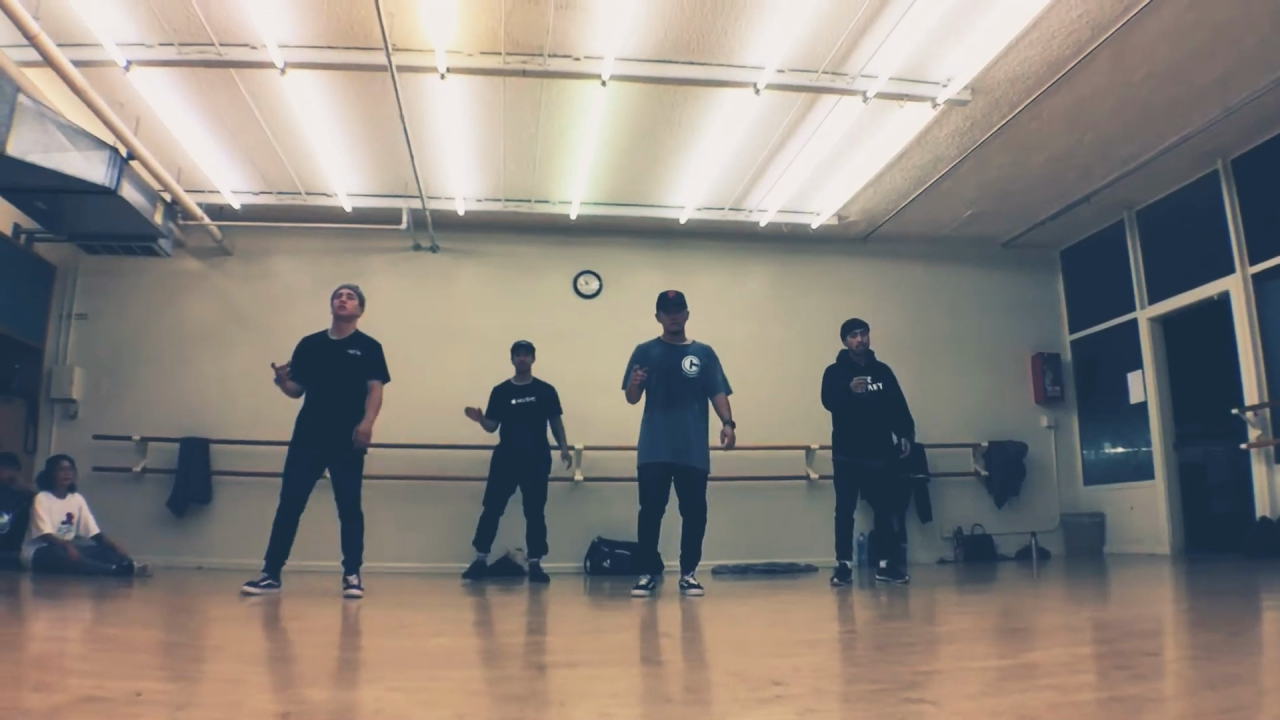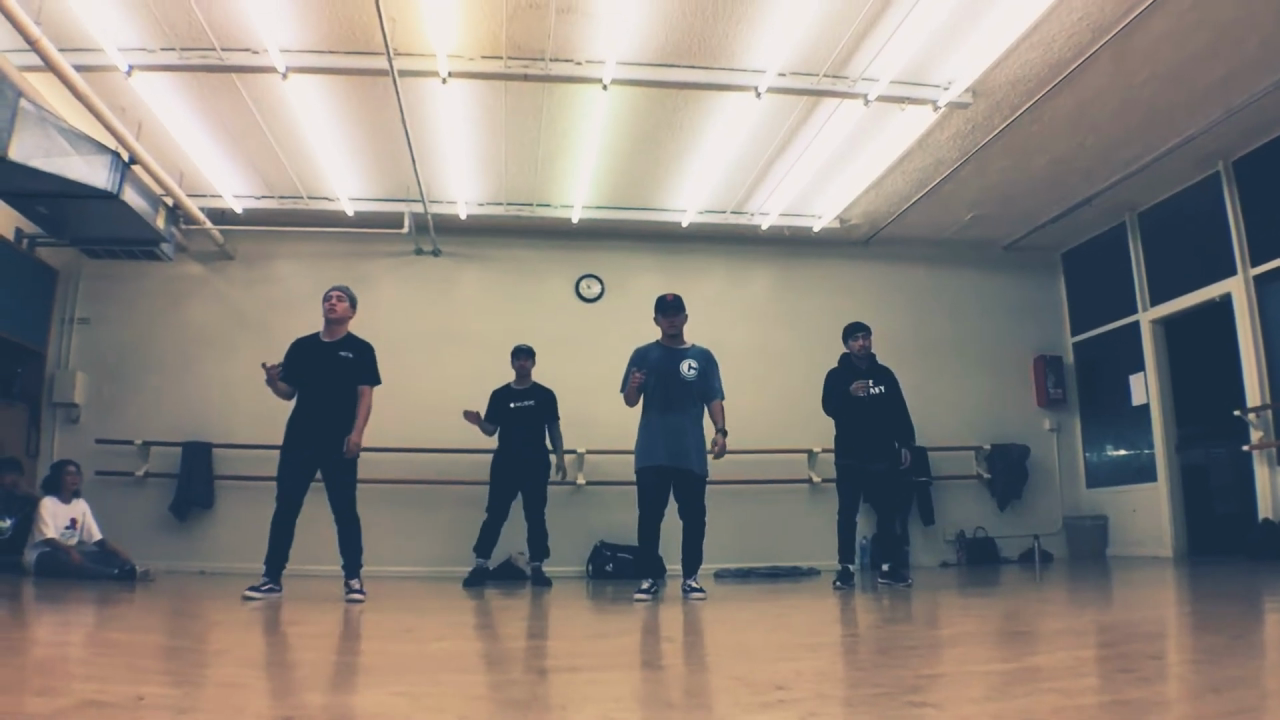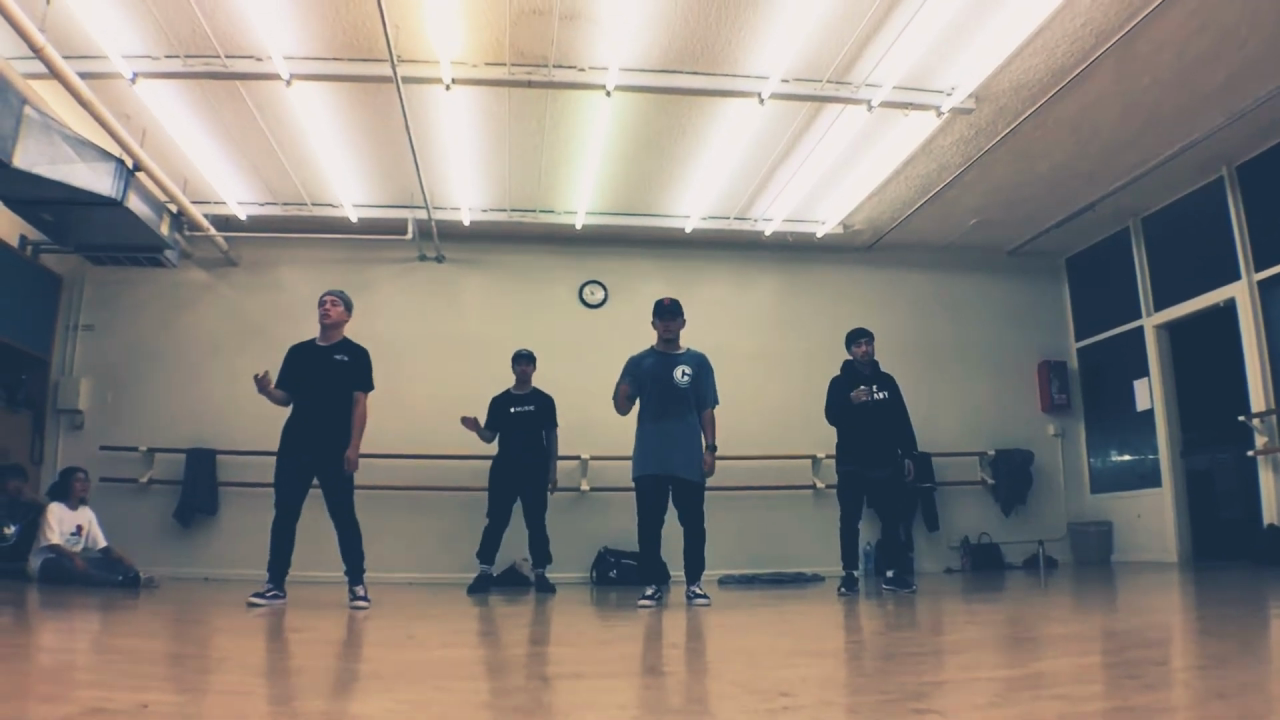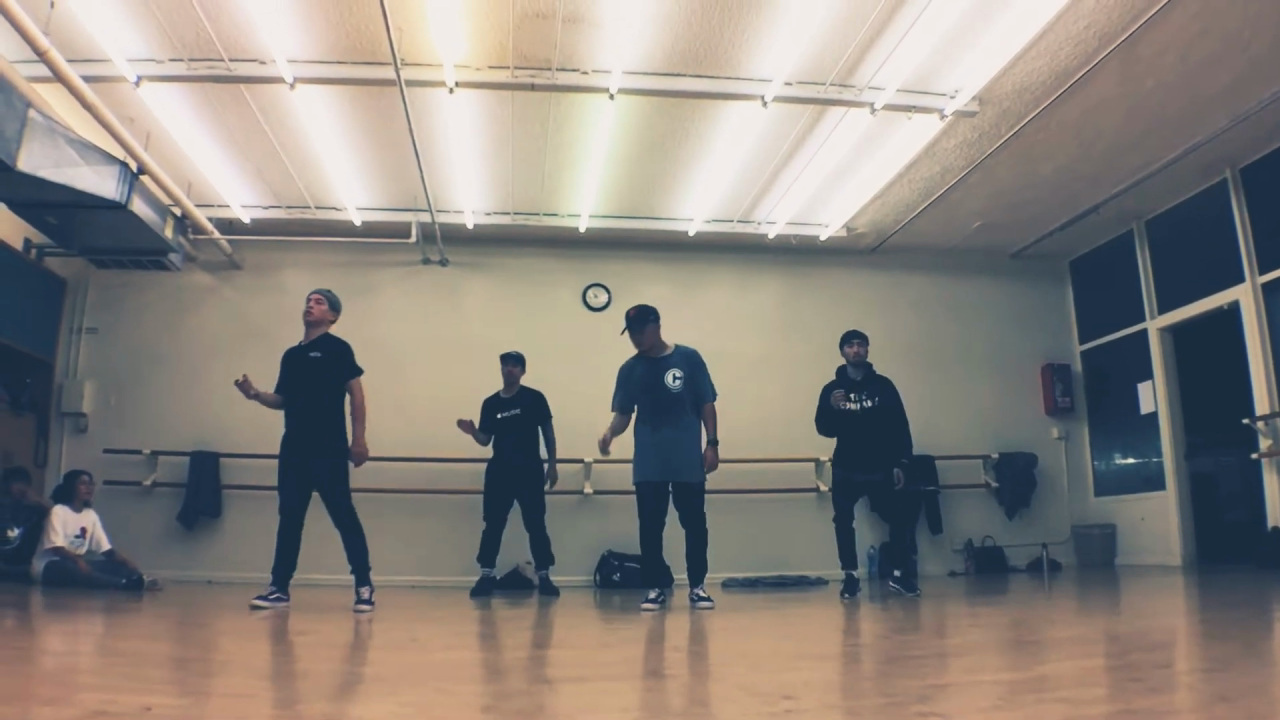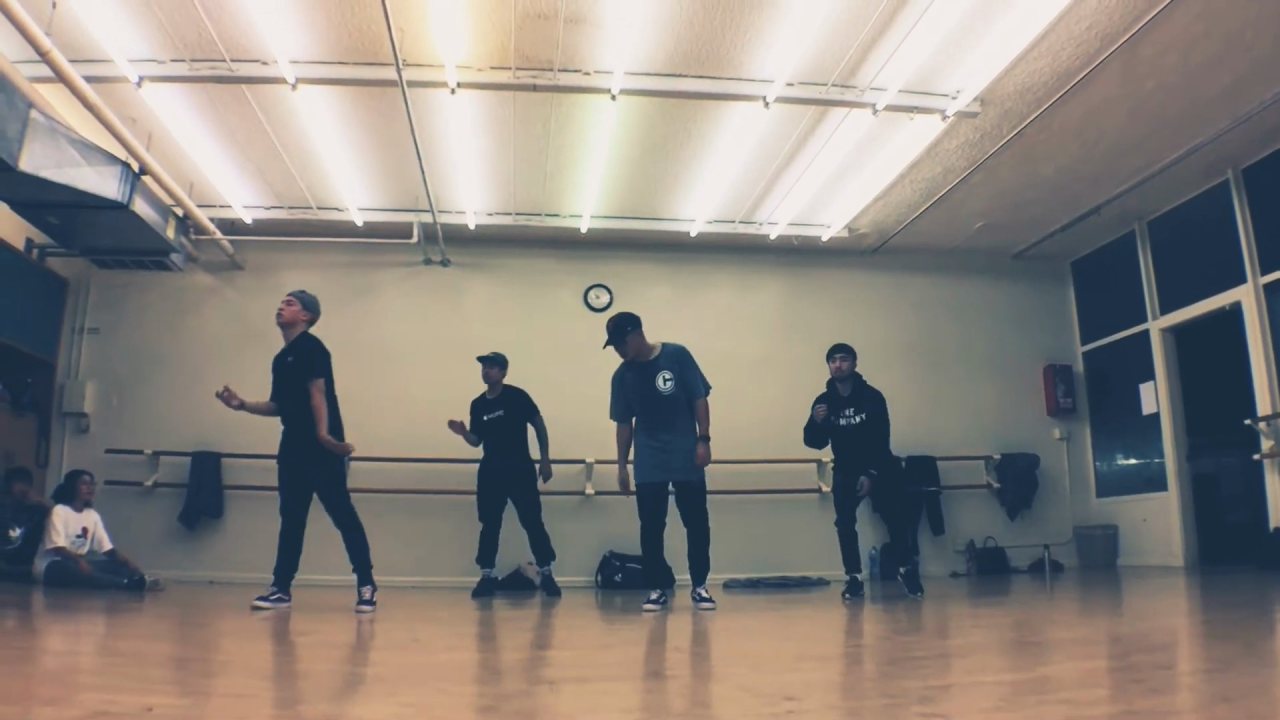
dt=0.2s
person 1, frame 1
left shoulder: (368, 347)
right shoulder: (309, 345)
left elbow: (375, 390)
right elbow: (297, 391)
left wrist: (368, 423)
right wrist: (282, 381)
left hip: (347, 442)
right hip: (307, 437)
left knee: (349, 507)
right knee: (289, 504)
left ankle: (352, 574)
right ankle: (271, 573)
person 1, frame 2
left shoulder: (361, 350)
right shoulder: (300, 347)
left elbow: (365, 397)
right elbow: (289, 392)
left wrist: (357, 433)
right wrist: (273, 382)
left hip: (339, 444)
right hip: (298, 441)
left knee: (345, 511)
right knee: (285, 508)
left ankle: (353, 578)
right ankle: (272, 577)
person 1, frame 3
left shoulder: (355, 354)
right shoulder: (297, 352)
left elbow: (360, 405)
right elbow: (287, 398)
left wrist: (353, 448)
right wrist: (267, 391)
left hip: (333, 450)
right hip: (294, 446)
left knee: (343, 516)
right knee: (285, 514)
left ankle: (357, 584)
right ankle: (275, 584)
person 1, frame 4
left shoulder: (336, 348)
right shoulder: (291, 355)
left elbow: (355, 392)
right elbow: (283, 401)
left wrist: (358, 438)
right wrist: (255, 394)
left hip: (328, 449)
right hip: (294, 448)
left knee: (344, 516)
right knee: (290, 517)
left ankle: (364, 586)
right ankle: (280, 587)
person 1, frame 5
left shoulder: (310, 347)
right shoulder: (281, 358)
left elbow: (317, 392)
left wrist: (324, 433)
right wrist: (242, 404)
left hip: (322, 449)
right hip: (294, 449)
left knee: (343, 515)
right knee: (291, 518)
left ankle: (366, 585)
right ankle: (281, 588)
person 2, frame 1
left shoulder: (704, 353)
right shoulder: (645, 352)
left elbow: (718, 392)
right elbow: (632, 398)
left wrist: (728, 423)
right wrist: (634, 383)
left hip: (693, 449)
right hip: (654, 448)
left knee: (694, 512)
right knee: (650, 511)
left ankle: (688, 573)
right ankle: (648, 573)
person 2, frame 2
left shoulder: (702, 357)
right shoulder: (643, 355)
left elbow: (714, 400)
right elbow: (630, 401)
left wrist: (720, 432)
right wrist: (632, 387)
left hip: (692, 452)
right hip: (652, 453)
left knee: (694, 515)
right knee: (649, 516)
left ankle: (690, 577)
right ankle: (649, 578)
person 2, frame 3
left shoulder: (697, 362)
right shoulder: (638, 363)
left elbow: (707, 410)
right elbow: (625, 407)
left wrist: (710, 448)
right wrist: (620, 399)
left hip: (688, 459)
right hip: (648, 460)
left knee: (693, 522)
right knee: (649, 524)
left ankle: (694, 583)
right ankle: (652, 584)
person 2, frame 4
left shoulder: (689, 358)
right shoulder: (630, 369)
left elbow: (707, 403)
right elbow: (623, 414)
left wrist: (712, 443)
right wrist: (609, 436)
left hip: (688, 460)
right hip: (648, 463)
left knee: (695, 524)
right knee: (650, 526)
left ankle: (697, 586)
right ankle: (656, 587)
person 2, frame 5
left shoulder: (677, 356)
right shoulder: (622, 376)
left elbow: (700, 398)
right elbow: (624, 423)
left wrist: (703, 440)
right wrist: (622, 465)
left hip: (687, 458)
right hip: (648, 463)
left knee: (697, 523)
right knee: (651, 527)
left ankle: (699, 586)
right ankle: (657, 588)
person 3, frame 1
left shoulder: (883, 371)
right shoulder: (835, 372)
left elbow: (898, 406)
right elbow: (829, 401)
left wrist: (905, 434)
right wrist: (849, 390)
left hip: (880, 453)
right hip: (847, 455)
left knee: (886, 508)
right knee: (845, 509)
left ankle: (885, 563)
right ankle: (843, 564)
person 3, frame 2
left shoulder: (885, 375)
right shoulder: (837, 376)
left elbow: (900, 412)
right elbow: (830, 408)
left wrist: (905, 444)
right wrist: (849, 394)
left hip: (883, 456)
right hip: (849, 458)
left knee: (888, 512)
right knee: (847, 513)
left ankle: (888, 567)
right ankle: (846, 568)
person 3, frame 3
left shoulder: (887, 381)
right shoulder: (840, 383)
left elbow: (901, 421)
right elbow: (833, 418)
left wrist: (907, 455)
right wrist: (850, 402)
left hip: (886, 464)
right hip: (851, 465)
left knee: (893, 517)
right knee: (849, 519)
left ankle: (893, 574)
right ankle: (850, 574)
person 3, frame 4
left shoulder: (883, 385)
right shoulder: (832, 389)
left elbow: (900, 426)
right elbow: (826, 430)
left wrist: (900, 463)
right wrist: (832, 408)
left hip: (882, 467)
right hip: (846, 470)
left knee: (900, 517)
right knee: (842, 519)
left ankle: (900, 574)
right ankle: (851, 576)
person 3, frame 5
left shoulder: (872, 397)
right shoulder: (823, 401)
left elbow: (882, 439)
right elbow: (816, 442)
left wrist: (871, 473)
right wrist: (816, 423)
left hip: (880, 471)
right hip: (845, 473)
left knee: (895, 520)
right knee: (844, 523)
left ankle: (907, 570)
right ankle: (854, 578)
person 4, frame 1
left shoulder: (546, 390)
right shoulder: (500, 391)
left elbow: (556, 421)
right elbow: (492, 426)
left wrist: (564, 448)
right wrist: (480, 419)
left hip: (537, 460)
right hip: (505, 459)
left knee: (535, 513)
right knee: (491, 508)
left ankle: (534, 563)
right ankle: (480, 559)
person 4, frame 2
left shoulder: (545, 395)
right shoulder: (499, 395)
left elbow: (554, 429)
right elbow: (491, 430)
left wrist: (560, 458)
right wrist: (479, 422)
left hip: (536, 464)
right hip: (505, 463)
left knee: (535, 517)
right knee: (495, 514)
left ankle: (536, 567)
right ankle: (481, 565)
person 4, frame 3
left shoulder: (544, 400)
right shoulder: (499, 401)
left elbow: (551, 436)
right elbow: (490, 437)
left wrist: (553, 469)
right wrist: (477, 429)
left hip: (535, 470)
right hip: (504, 469)
left knee: (536, 523)
right knee: (496, 520)
left ankle: (540, 573)
right ankle: (484, 572)
person 4, frame 4
left shoulder: (533, 398)
right shoulder: (490, 404)
left elbow: (547, 431)
right elbow: (485, 440)
left wrist: (552, 464)
right wrist: (472, 432)
left hip: (530, 471)
right hip: (499, 471)
left knee: (536, 524)
right knee: (493, 524)
left ankle: (543, 576)
right ankle: (487, 575)
person 4, frame 5
left shoulder: (517, 396)
right shoulder: (477, 405)
left elbow: (539, 426)
right elbow: (477, 440)
left wrist: (545, 460)
right wrist: (463, 433)
left hip: (521, 469)
right hip: (490, 472)
left knee: (533, 522)
right knee: (489, 524)
left ankle: (546, 573)
right ankle: (487, 576)
